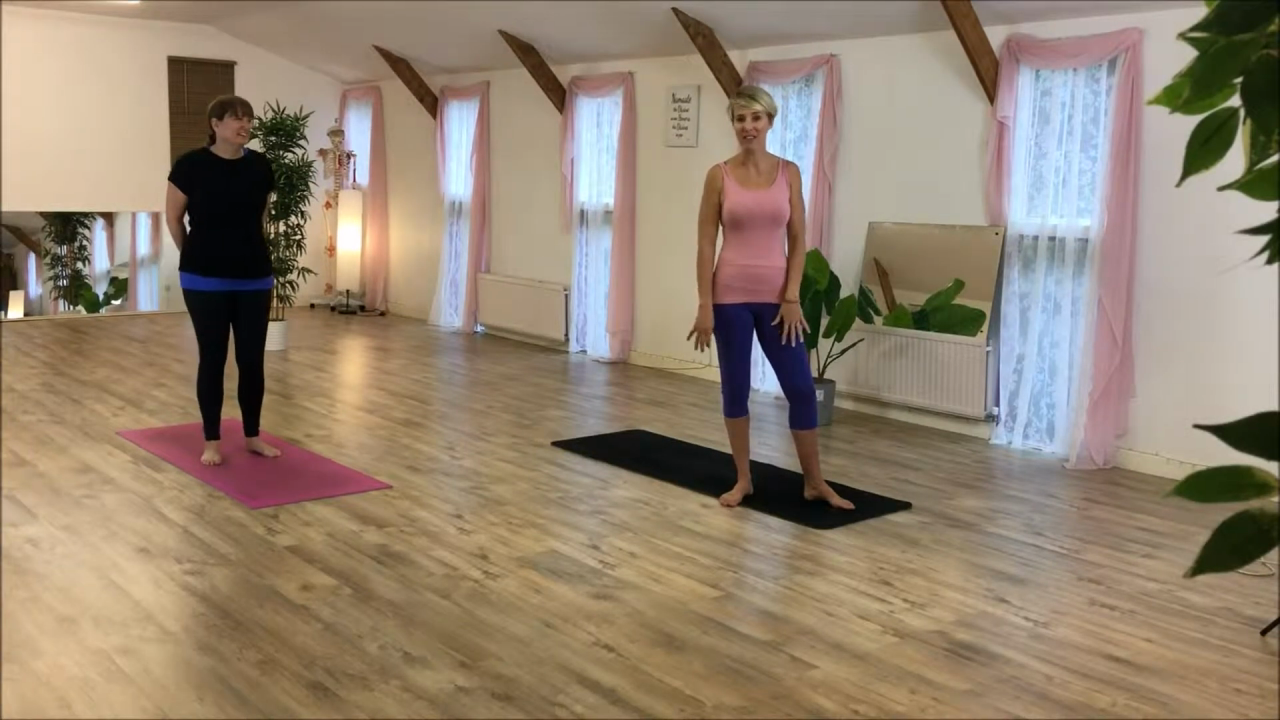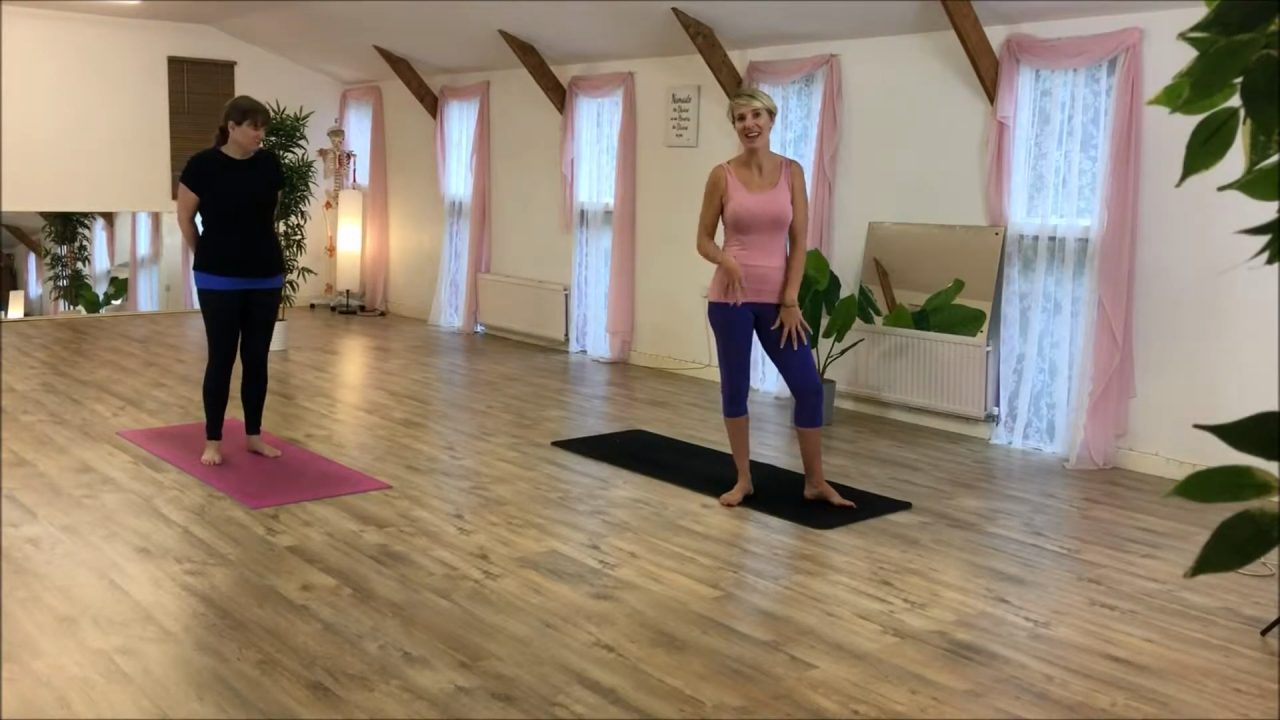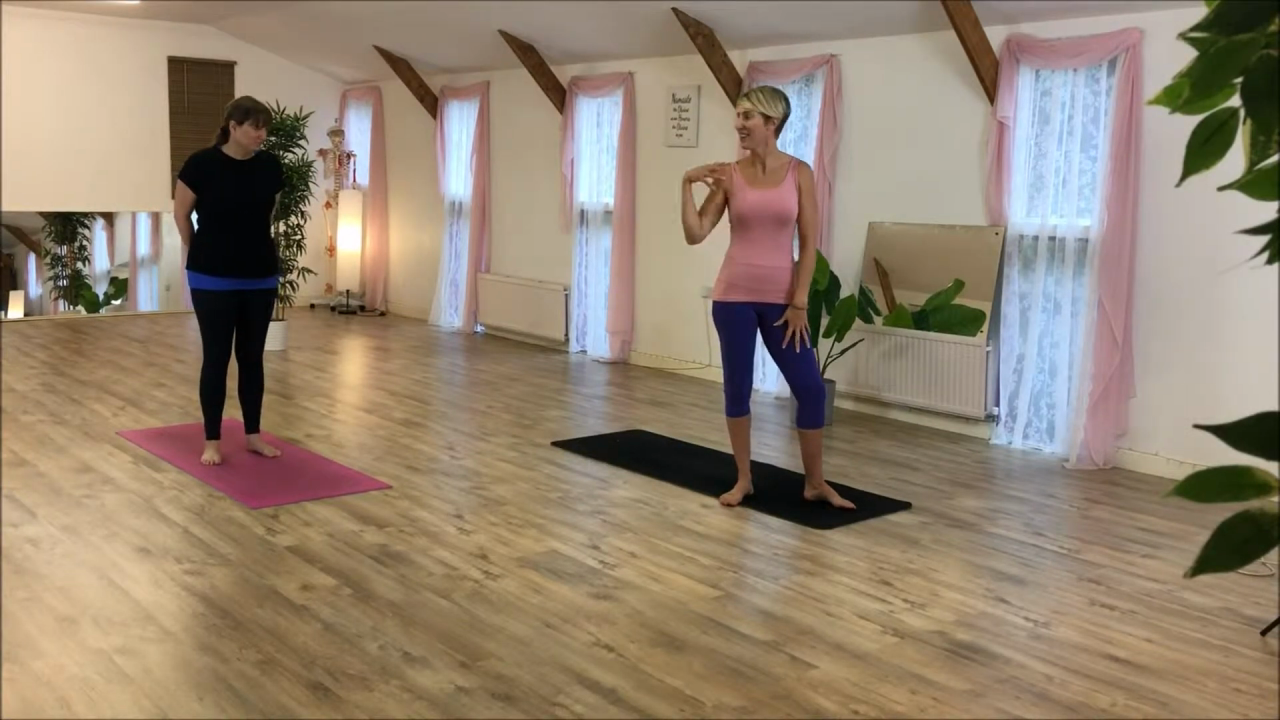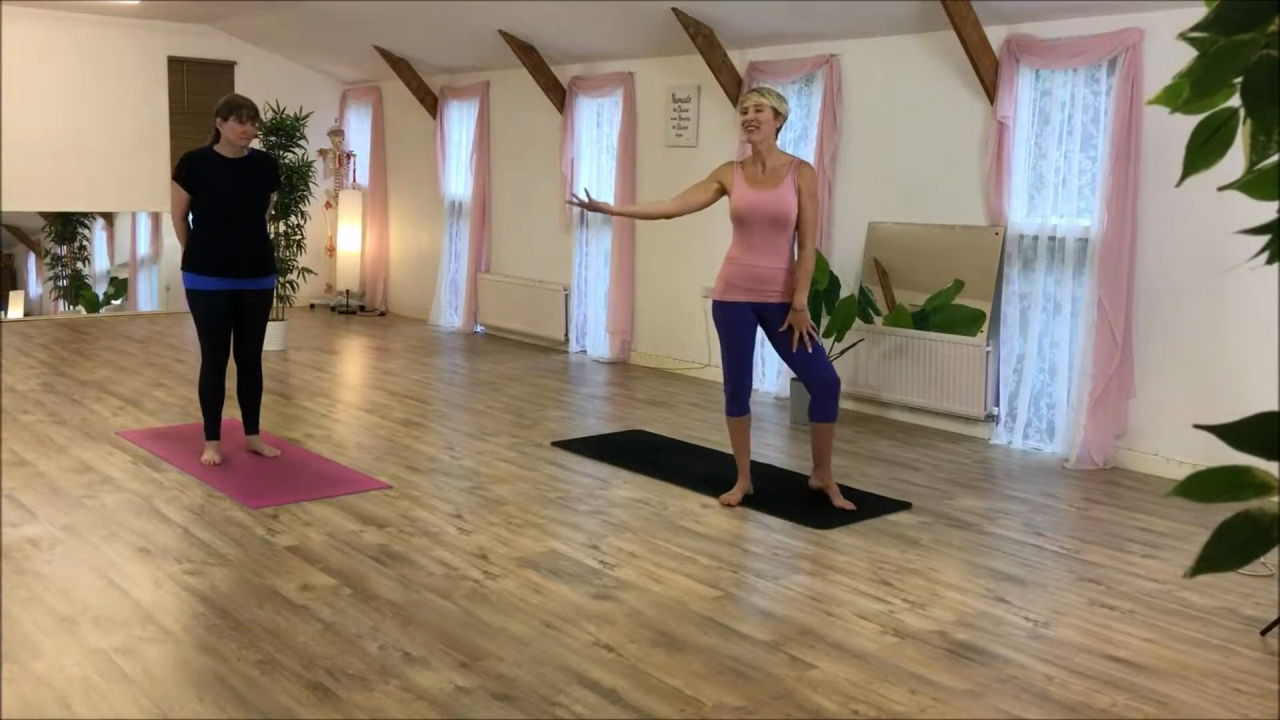
dt=0.5s
person 1, frame 1
left shoulder: (789, 172)
right shoulder: (719, 176)
left elbow: (797, 243)
right elbow: (705, 244)
left wrist: (792, 297)
right wrist: (704, 306)
left hip: (775, 296)
right hip: (731, 295)
left knee: (801, 389)
right knee: (735, 389)
left ankle: (815, 483)
right ankle: (743, 479)
person 1, frame 2
left shoulder: (792, 172)
right shoulder: (722, 175)
left elbow: (799, 243)
right elbow: (703, 239)
left wrist: (790, 301)
right wrist: (725, 260)
left hip: (776, 297)
right hip: (733, 296)
left knee: (808, 386)
right knee: (735, 388)
left ankle: (815, 481)
right ankle: (742, 479)
person 1, frame 3
left shoulder: (800, 172)
right shoulder: (728, 173)
left elbow: (809, 244)
right elbow: (694, 234)
left wrist: (798, 303)
right wrist: (686, 186)
left hip: (779, 296)
right hip: (733, 295)
left knee: (809, 388)
right knee: (737, 388)
left ankle: (815, 482)
right ankle: (743, 479)
person 1, frame 4
left shoulder: (801, 172)
right shoulder: (729, 173)
left elbow: (807, 245)
right elbow: (671, 208)
left wrist: (799, 304)
right wrist: (608, 208)
left hip: (781, 297)
right hip: (734, 294)
left knee: (824, 381)
right knee: (737, 389)
left ankle: (823, 475)
right ankle: (743, 479)
person 2, frame 1
left shoulder: (260, 166)
right shoulder: (191, 165)
right elbow: (173, 218)
right wrist: (196, 256)
left hip: (255, 279)
right hip: (205, 281)
left knee: (252, 359)
right knee: (212, 358)
left ankle: (252, 436)
right ankle: (211, 441)
person 2, frame 2
left shoulder: (270, 164)
right shoulder: (203, 165)
right elbow: (185, 218)
right wrist: (207, 256)
left hip: (266, 277)
right hip: (219, 280)
left knee: (257, 357)
right knee: (221, 357)
left ankle: (254, 435)
right ankle: (213, 440)
person 2, frame 3
left shoulder: (271, 166)
right shoulder: (202, 164)
right elbow: (181, 214)
right wrist: (201, 254)
left hip: (261, 278)
right hip: (213, 280)
left knee: (252, 357)
right knee: (216, 357)
left ankle: (253, 435)
right ankle: (212, 440)
person 2, frame 4
left shoulder: (265, 166)
right shoulder: (194, 164)
right elbow: (179, 218)
right wrist: (199, 256)
left hip: (257, 278)
right hip: (208, 281)
left knee: (250, 358)
right knee: (214, 358)
left ankle: (253, 436)
right ankle: (212, 441)
